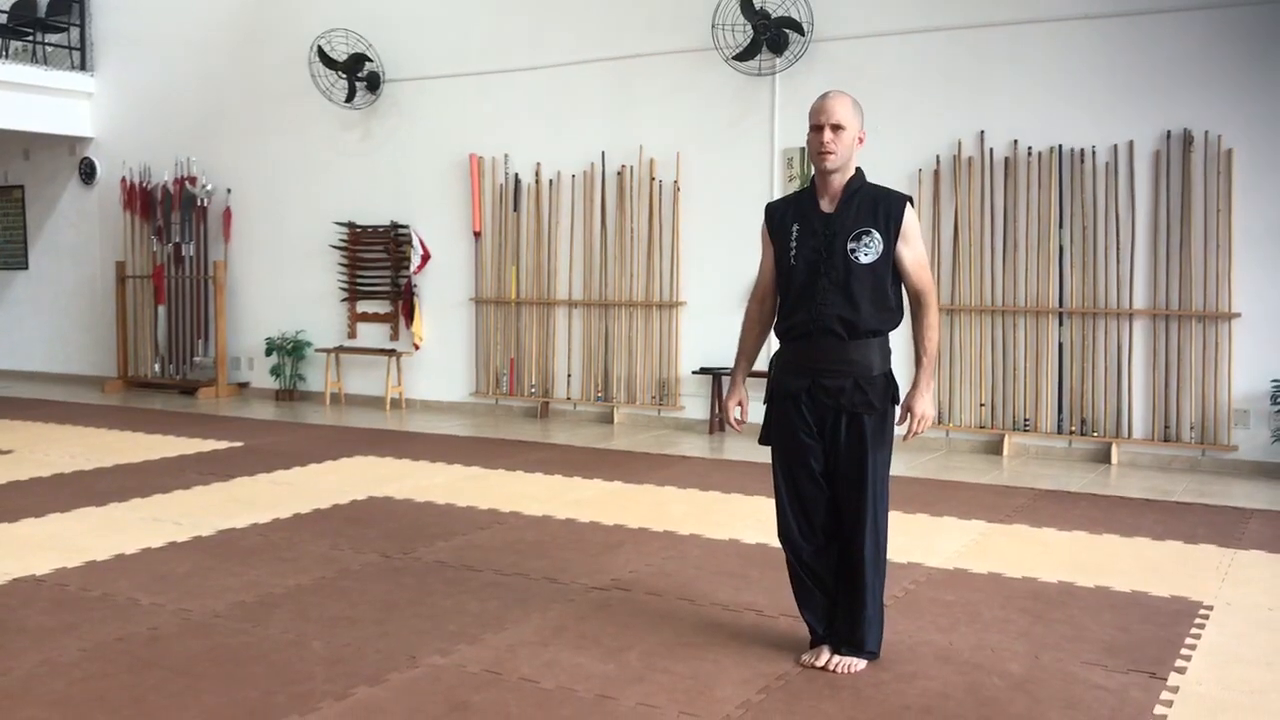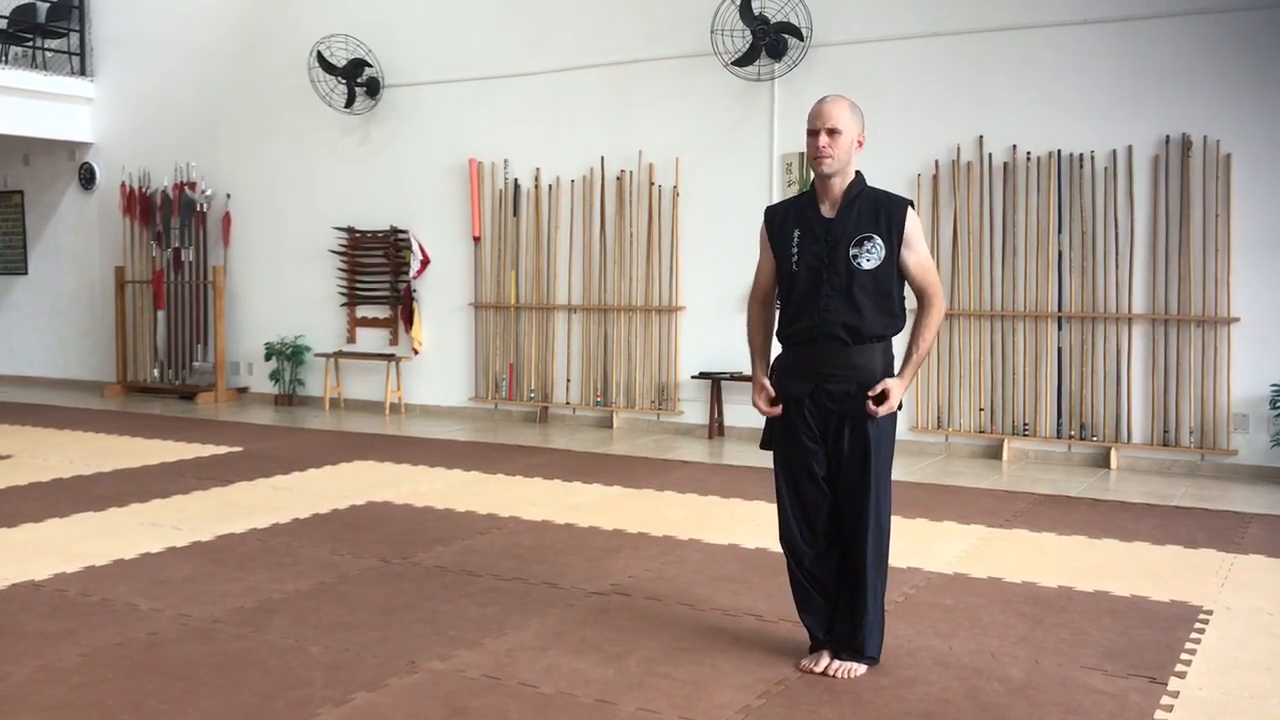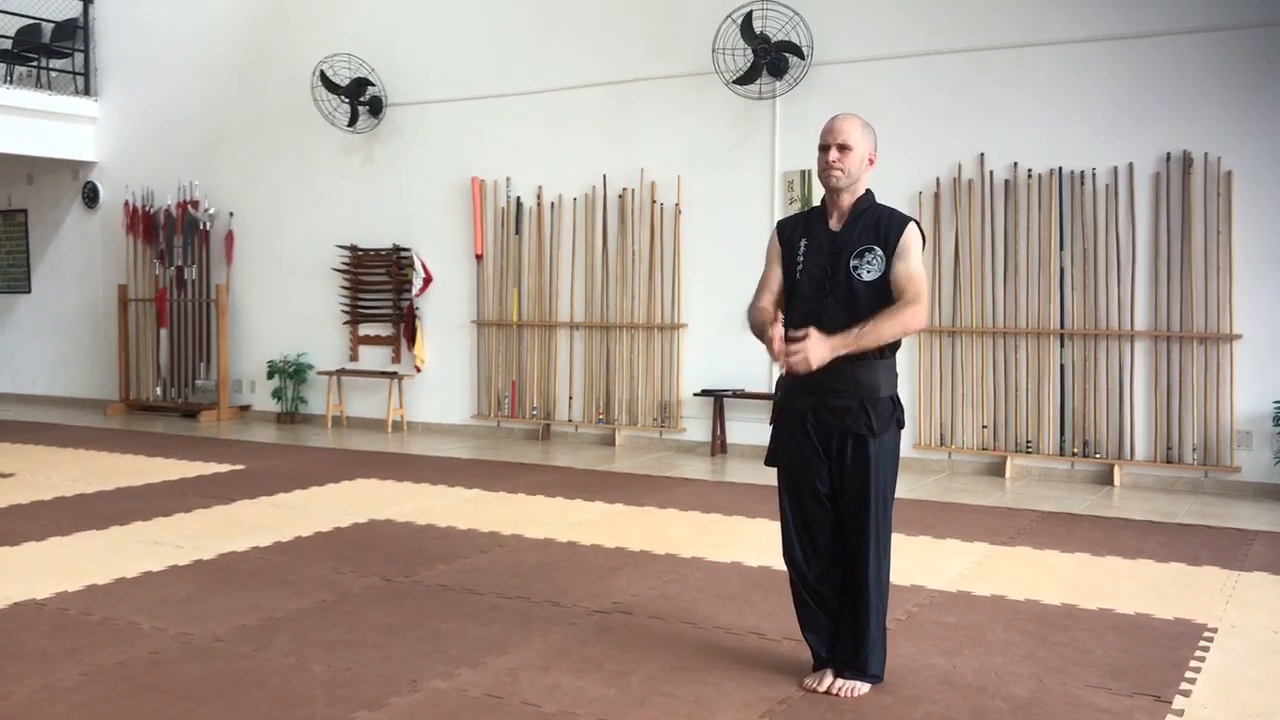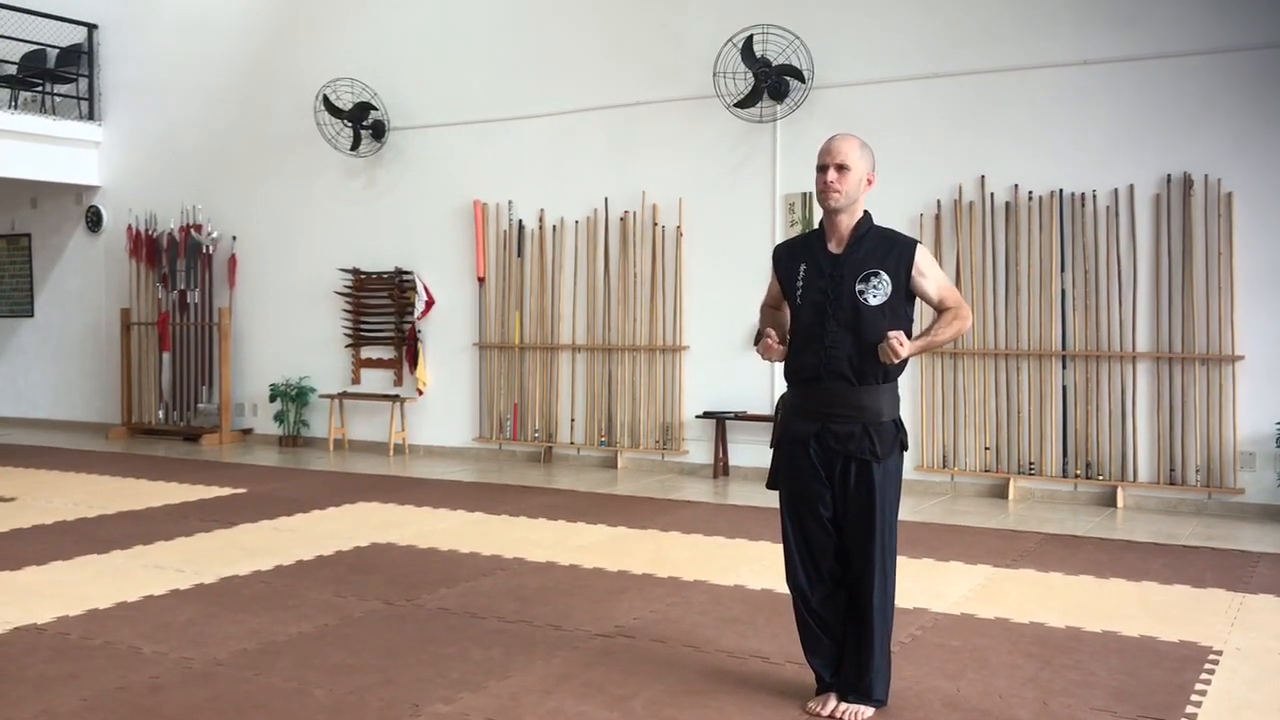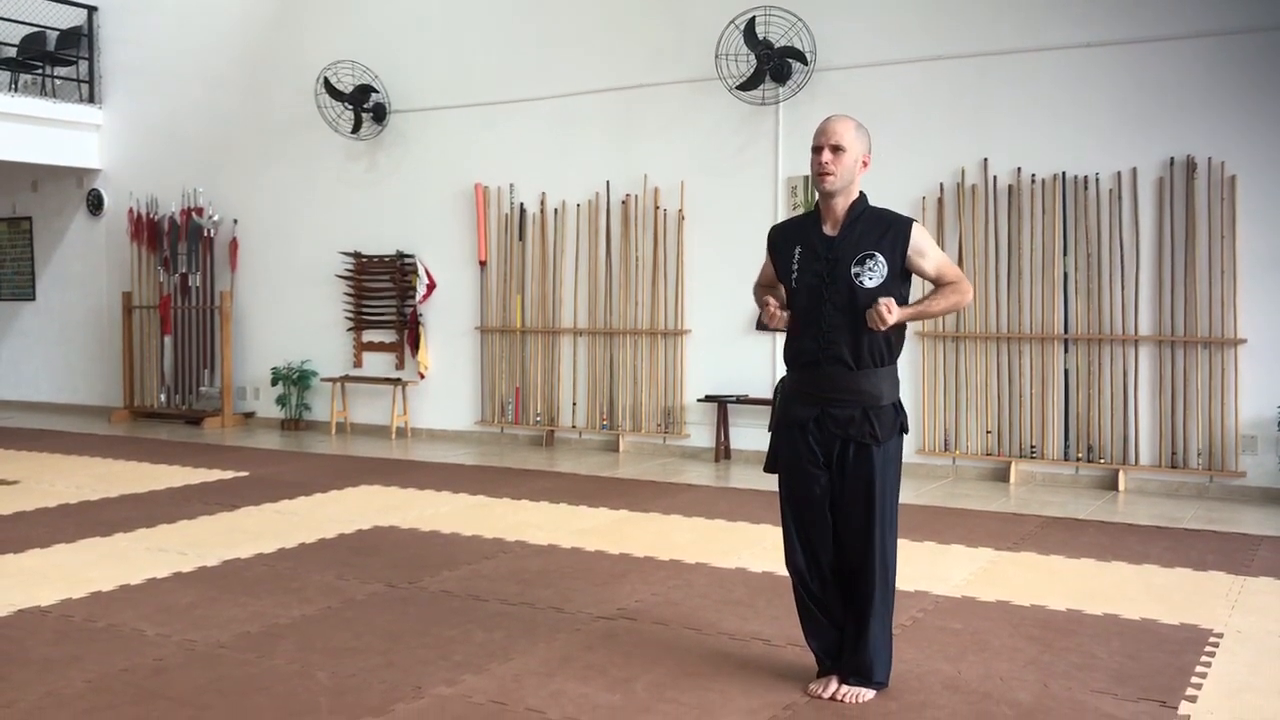
dt=1s
person 1, frame 1
left shoulder: (892, 211)
right shoulder: (781, 216)
left elbow: (924, 299)
right elbow: (763, 301)
left wrist: (925, 383)
right wrist: (739, 378)
left hip: (862, 379)
right hip: (794, 379)
left knee: (860, 515)
right knee: (802, 516)
left ankle: (857, 637)
right ankle: (823, 631)
person 1, frame 2
left shoulder: (894, 215)
right shoulder: (780, 220)
left elbow: (931, 300)
right elbow: (762, 301)
left wrist: (904, 376)
right wrist: (759, 371)
left hip: (864, 386)
right hip: (797, 385)
left knee: (862, 519)
right knee: (804, 521)
left ankle: (858, 643)
right ankle: (822, 637)
person 1, frame 3
left shoulder: (897, 230)
right shoulder: (791, 232)
left elbow: (913, 314)
right elbow: (763, 309)
left wrist: (830, 346)
right wrist: (776, 337)
left hip: (866, 402)
right hip: (800, 400)
left knee: (862, 537)
right knee: (807, 538)
left ankle: (860, 662)
right ankle: (824, 654)
person 1, frame 4
left shoulder: (901, 253)
right shoulder: (790, 256)
left elbow: (957, 312)
left wrist: (913, 345)
right wrist: (770, 337)
left hip: (869, 425)
right hip: (802, 423)
left knee: (867, 560)
right knee: (810, 561)
person 1, frame 5
left shoulder: (899, 233)
right shoulder: (785, 236)
left elbow: (960, 291)
right elbow: (766, 290)
left wrist: (903, 311)
right wrist: (771, 308)
left hip: (868, 412)
right hip: (802, 407)
left knee: (864, 544)
right knee: (808, 545)
left ankle: (865, 668)
right ankle: (832, 660)
